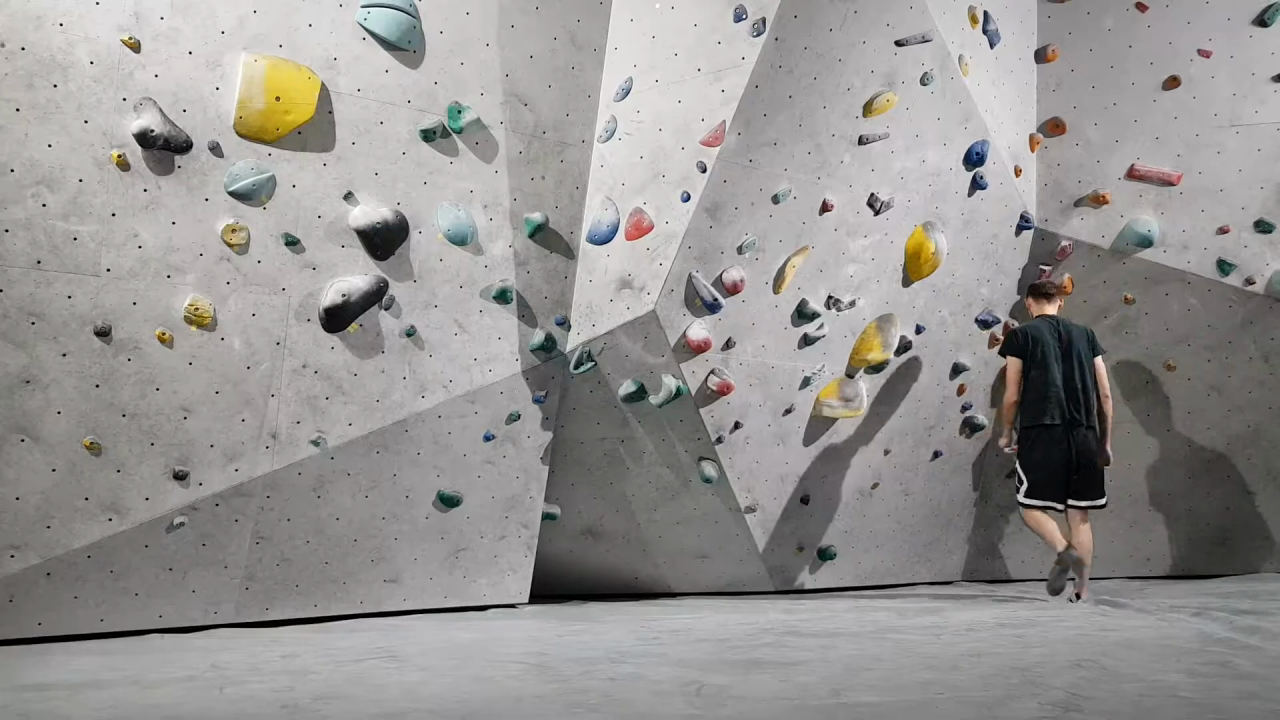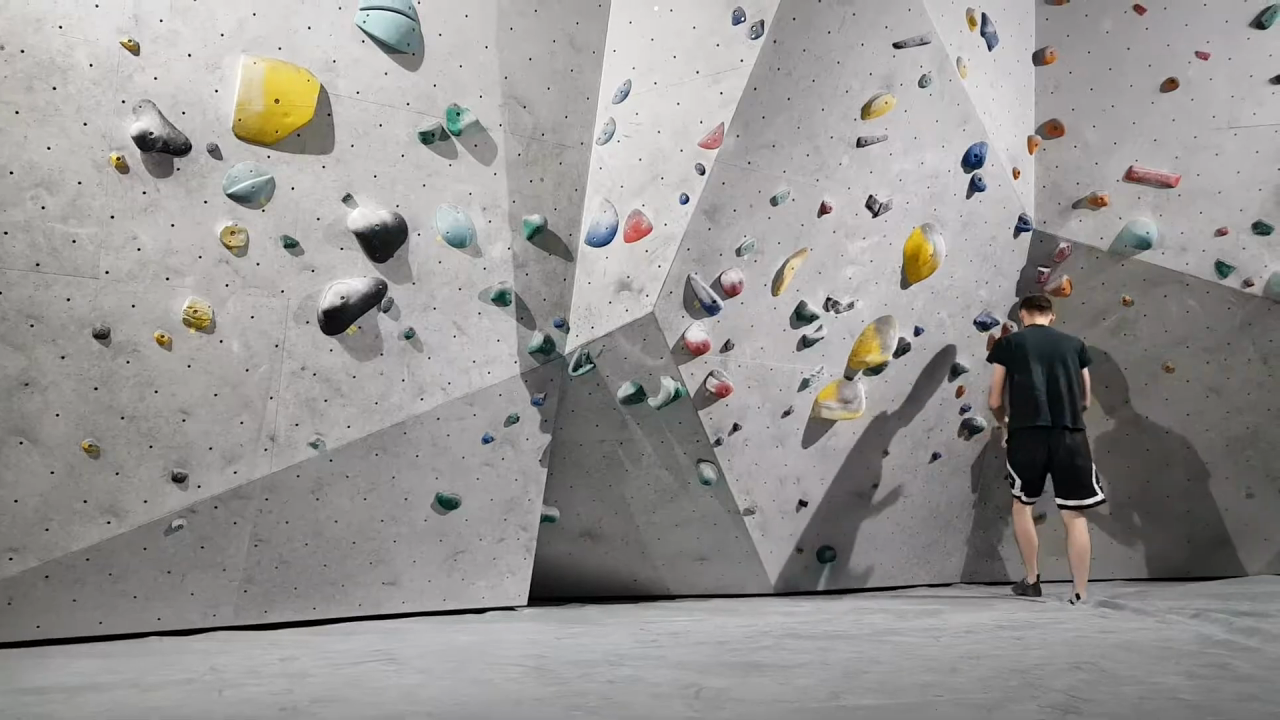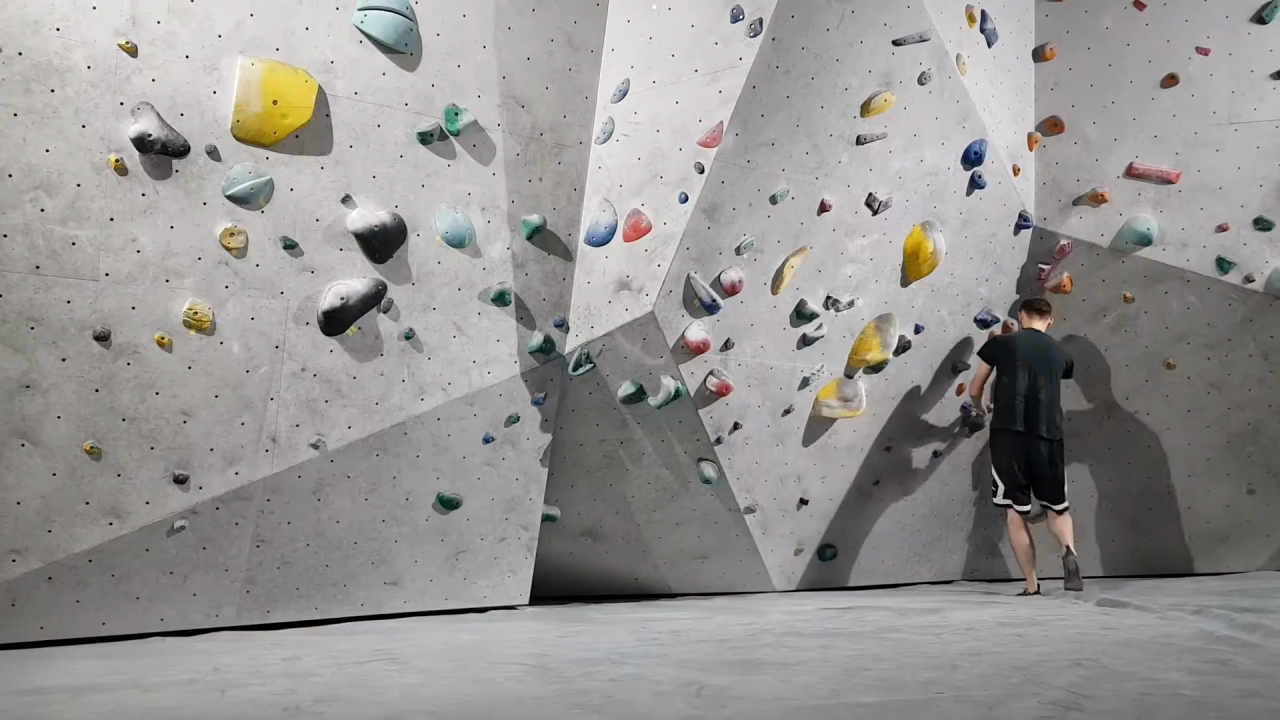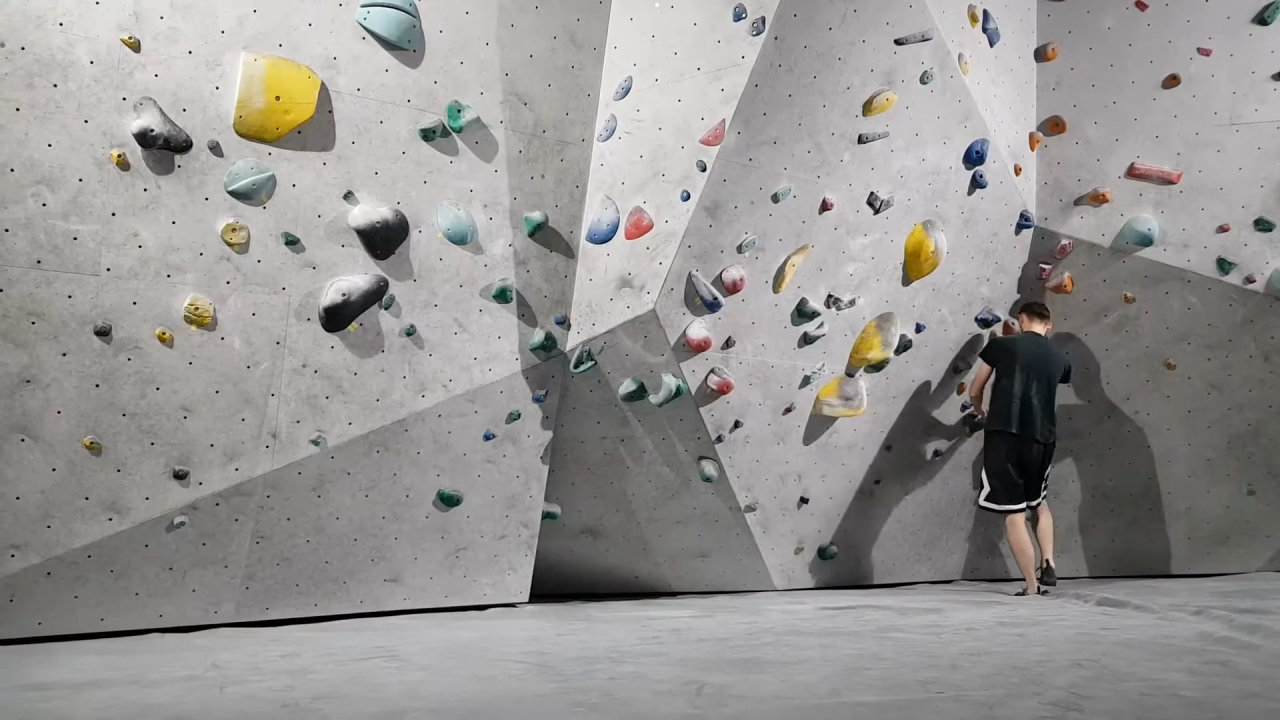
dt=0.3s
person 1, frame 1
left shoulder: (1020, 335)
right shoulder: (1085, 334)
left elbow: (1012, 396)
right elbow: (1105, 394)
left wrist: (1006, 433)
right wrist: (1105, 440)
left hip: (1041, 431)
right hip: (1084, 432)
left knee: (1032, 508)
right knee: (1080, 515)
left ankle: (1064, 550)
right ankle: (1082, 591)
person 1, frame 2
left shoulder: (1008, 343)
right shoulder: (1075, 344)
left elbow: (995, 401)
right elbow: (1085, 400)
left wrist: (1004, 423)
left hip: (1027, 433)
right hip: (1071, 433)
left knee: (1021, 503)
right knee: (1074, 515)
left ankle: (1031, 579)
right ankle: (1080, 593)
person 1, frame 3
left shoulder: (1000, 344)
right shoulder: (1062, 354)
left elbow: (975, 390)
left wrist: (980, 408)
left hip: (1008, 434)
right hip: (1049, 437)
left knee: (1017, 511)
right knee: (1057, 507)
left ankle: (1032, 586)
right ankle: (1069, 551)
person 1, frame 4
left shoulder: (1001, 345)
right shoulder: (1060, 359)
left elbow: (975, 390)
left wrist: (980, 410)
left hip: (1004, 435)
right hip: (1042, 439)
left knee: (1014, 514)
right knee: (1038, 501)
left ankle: (1031, 587)
right ankle: (1049, 563)
